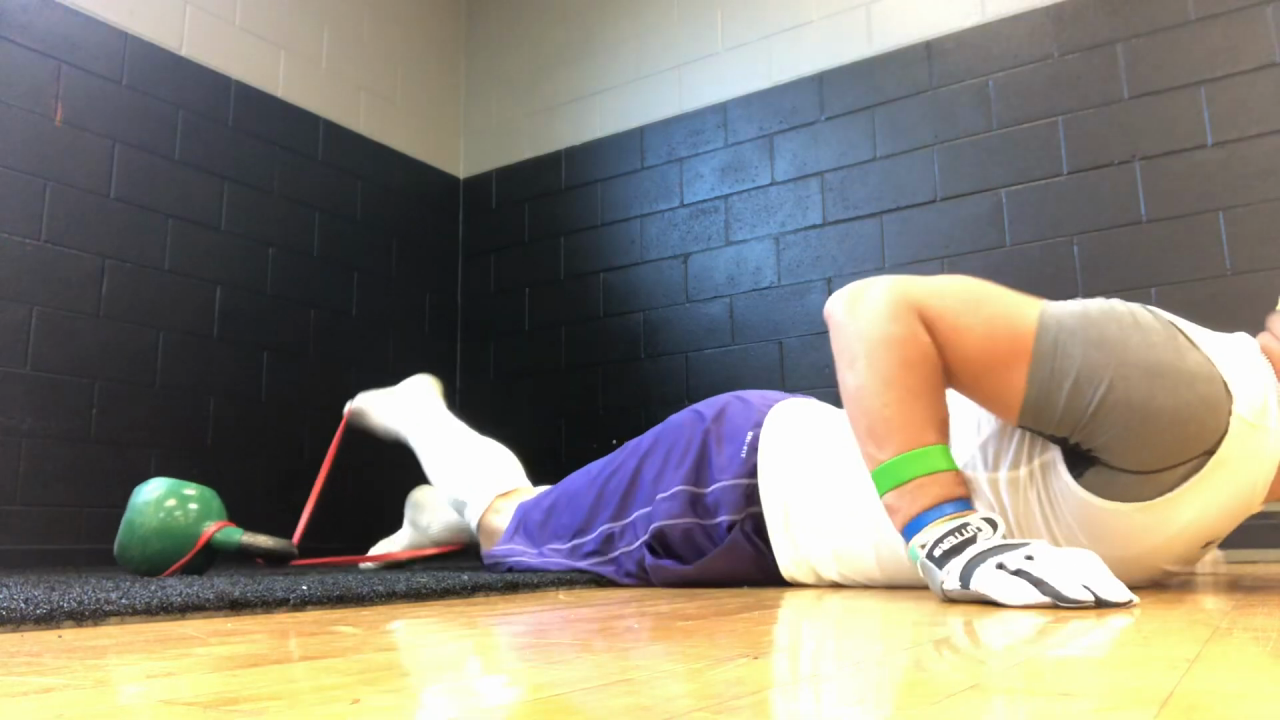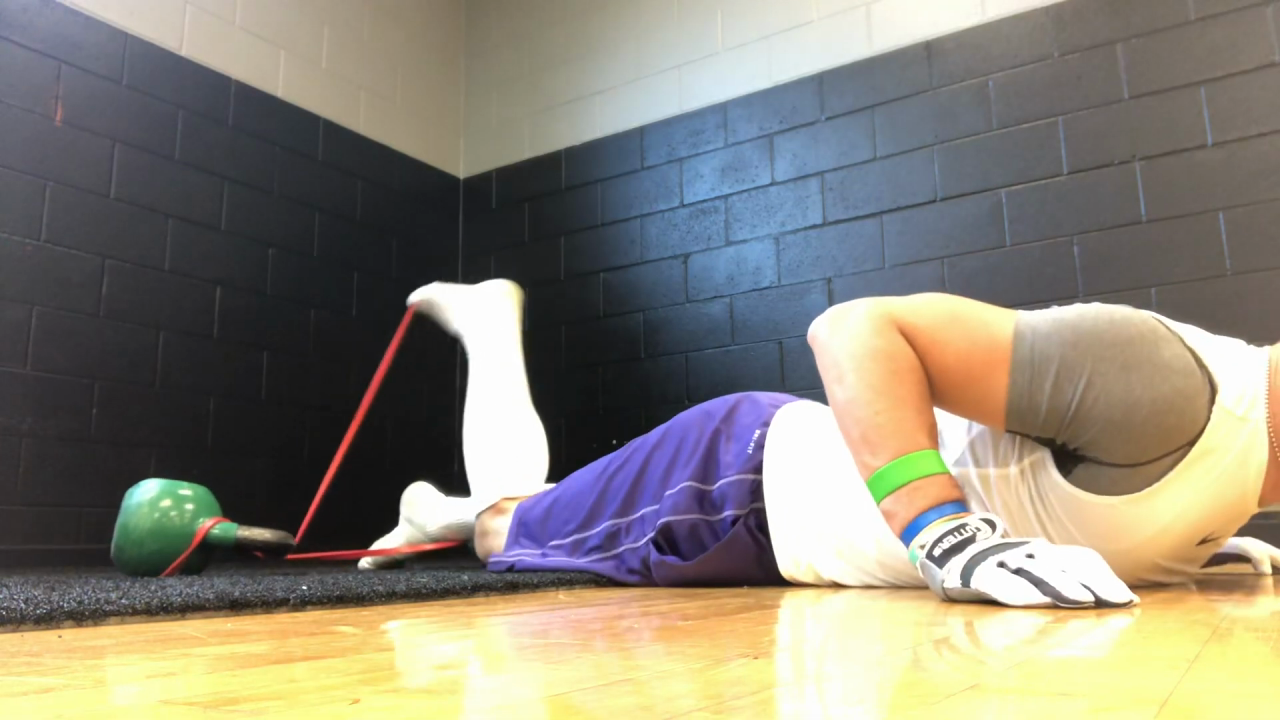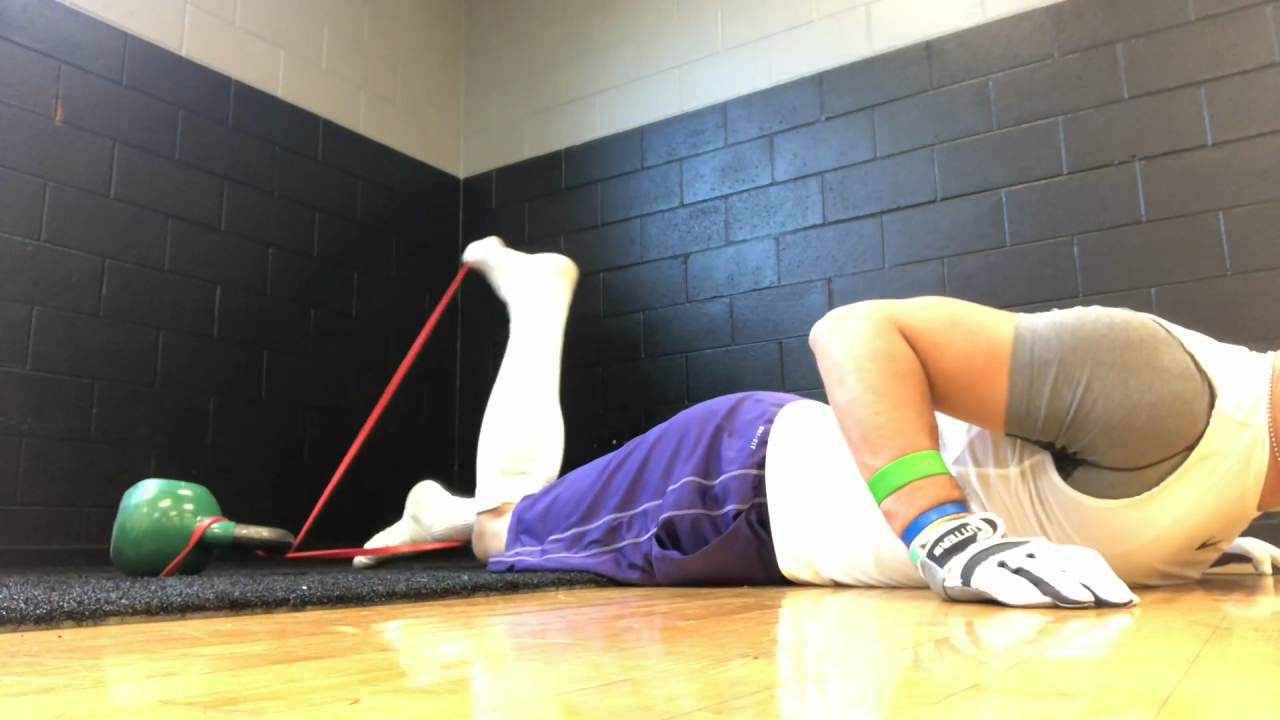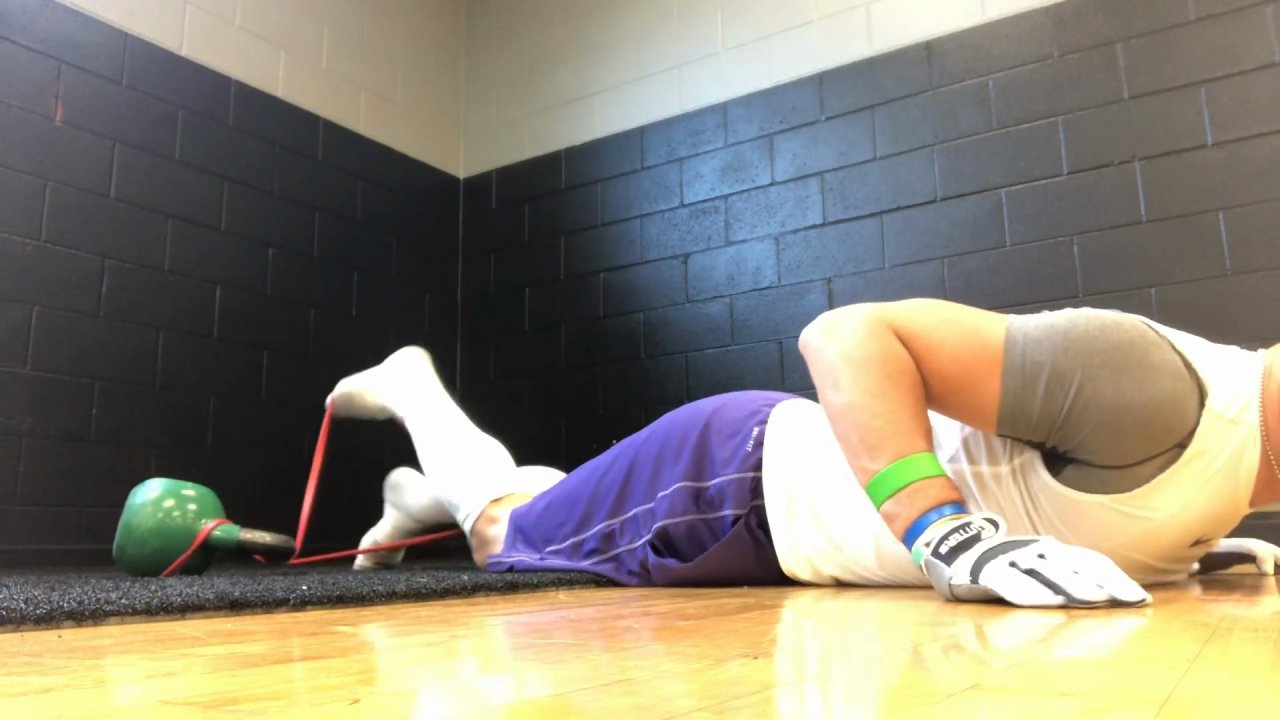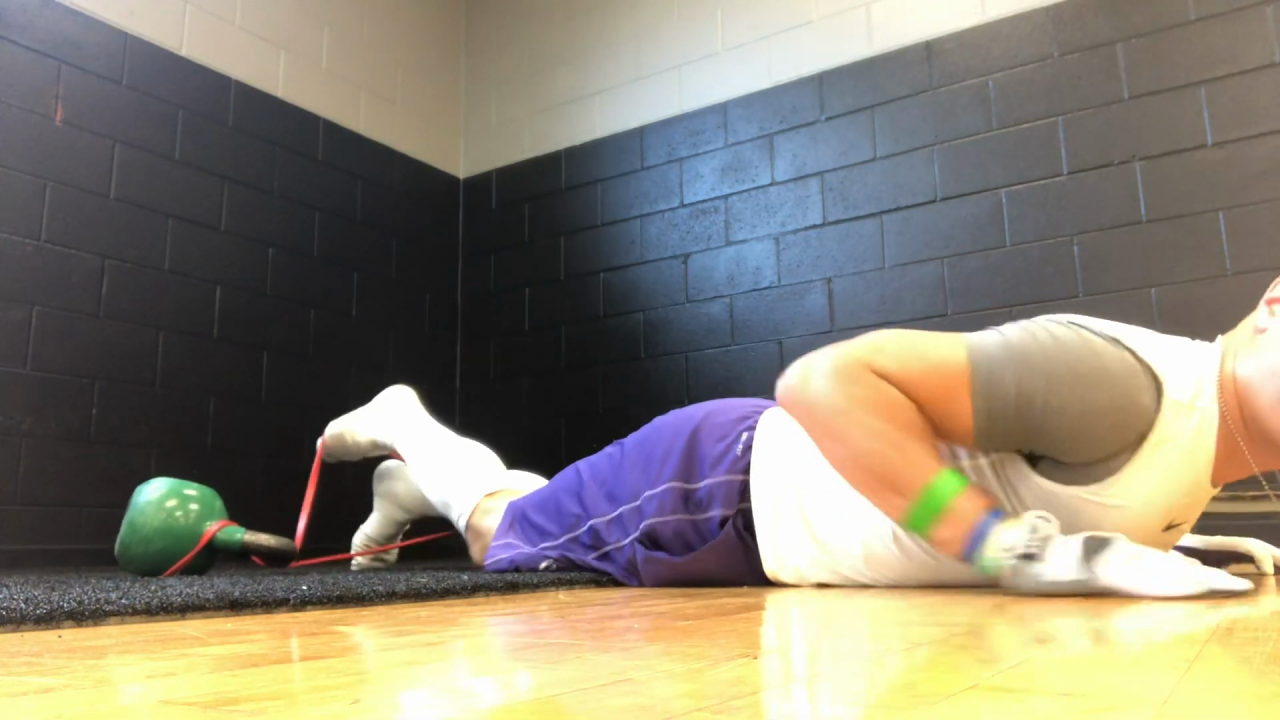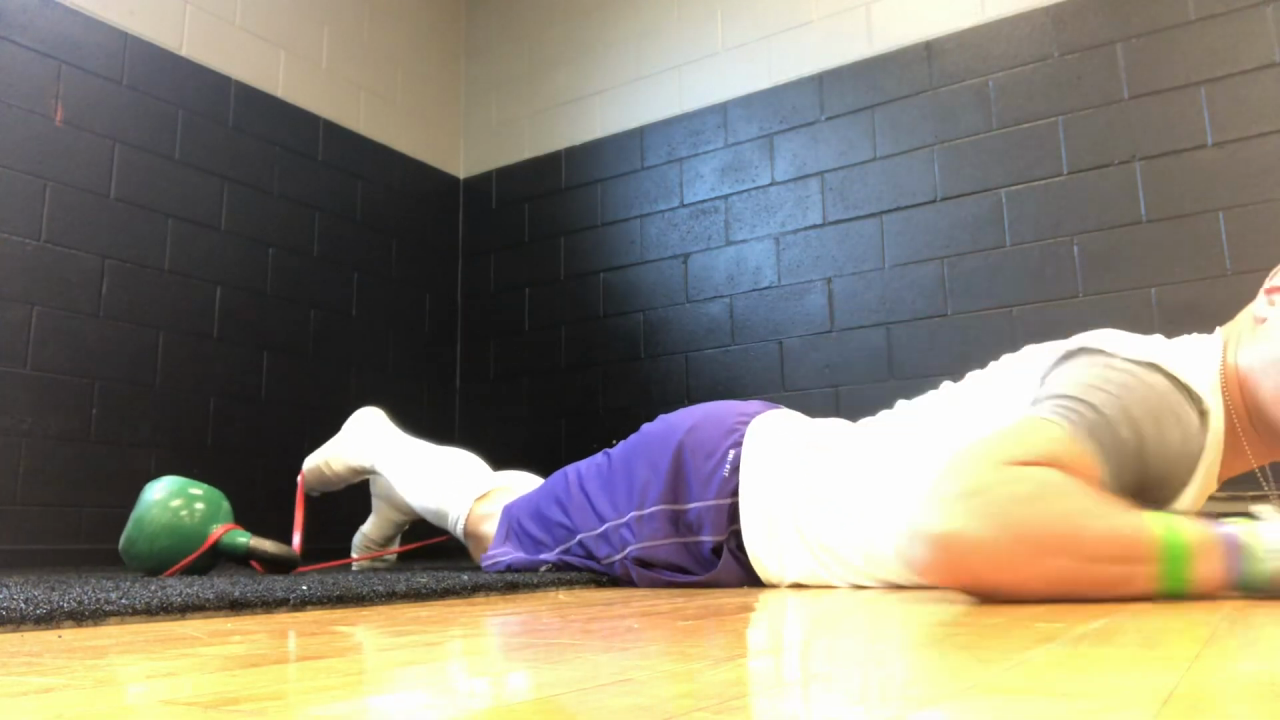
dt=0.5s
person 1, frame 1
right shoulder: (1183, 393)
right elbow: (873, 308)
left wrist: (1153, 530)
right wrist: (948, 537)
left hip: (794, 474)
right hip: (746, 480)
right knee: (507, 522)
left ankle: (441, 511)
right ankle: (419, 413)
person 1, frame 2
right shoulder: (1170, 385)
right elbow: (854, 328)
left wrist: (1182, 537)
right wrist: (950, 538)
left hip: (791, 488)
right hip: (742, 481)
right knee: (507, 528)
left ankle: (436, 511)
right ankle: (491, 319)
person 1, frame 3
right shoulder: (1167, 389)
right elbow: (855, 329)
left wrist: (1194, 537)
right wrist: (951, 537)
left hip: (793, 480)
right hip: (741, 484)
right knee: (506, 531)
left ankle: (440, 513)
right ankle: (541, 292)
person 1, frame 4
right shoulder: (1154, 387)
right elbow: (849, 334)
left wrist: (1166, 545)
right wrist: (953, 539)
left hip: (777, 483)
right hip: (733, 483)
right knee: (507, 539)
left ankle: (426, 491)
right ankle: (412, 390)
person 1, frame 5
left shoulder: (1200, 442)
right shoulder: (1118, 385)
right elbow: (821, 381)
left wrist: (1155, 539)
right wrist: (1009, 545)
left hip: (762, 492)
right hip: (714, 490)
left knee: (535, 520)
right knee: (505, 536)
left ankle: (418, 485)
right ankle: (405, 429)
person 1, frame 6
left shoulder: (1191, 395)
right shoulder: (1148, 391)
right elbow: (952, 527)
left hip: (772, 471)
right hip: (709, 495)
left knee: (522, 511)
right knee: (503, 533)
left ankle: (403, 486)
right ankle: (381, 447)
